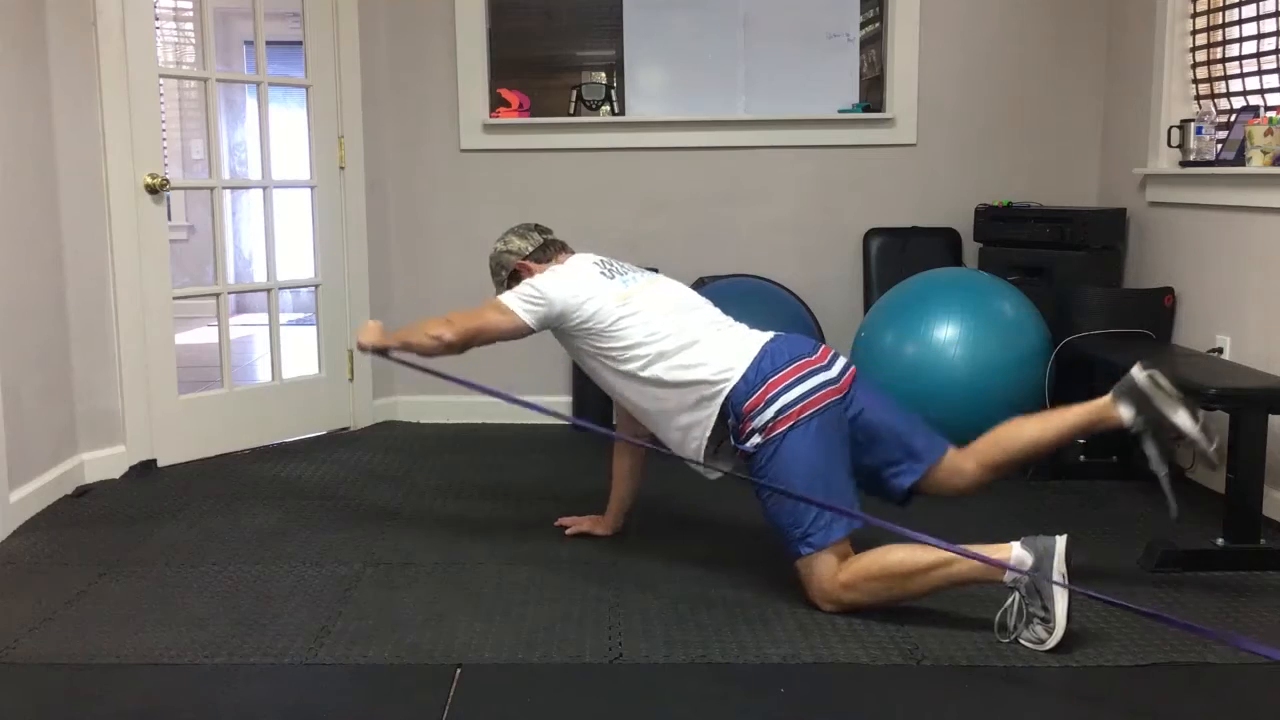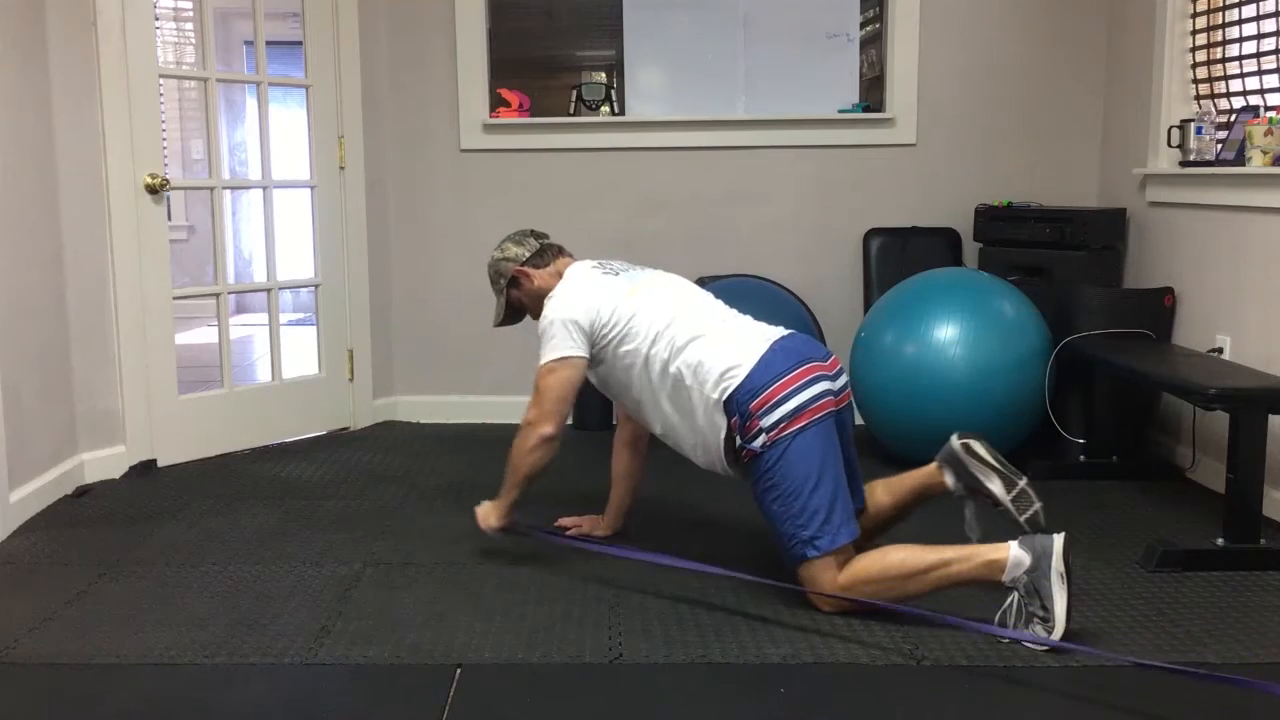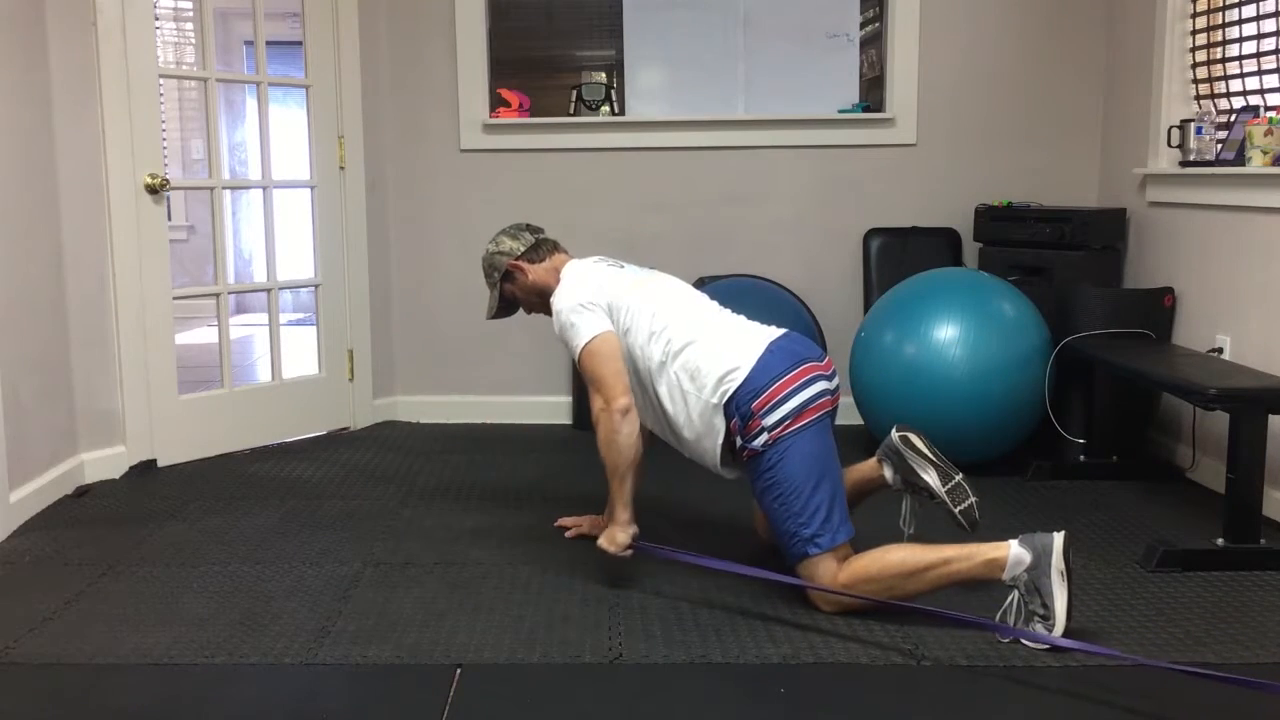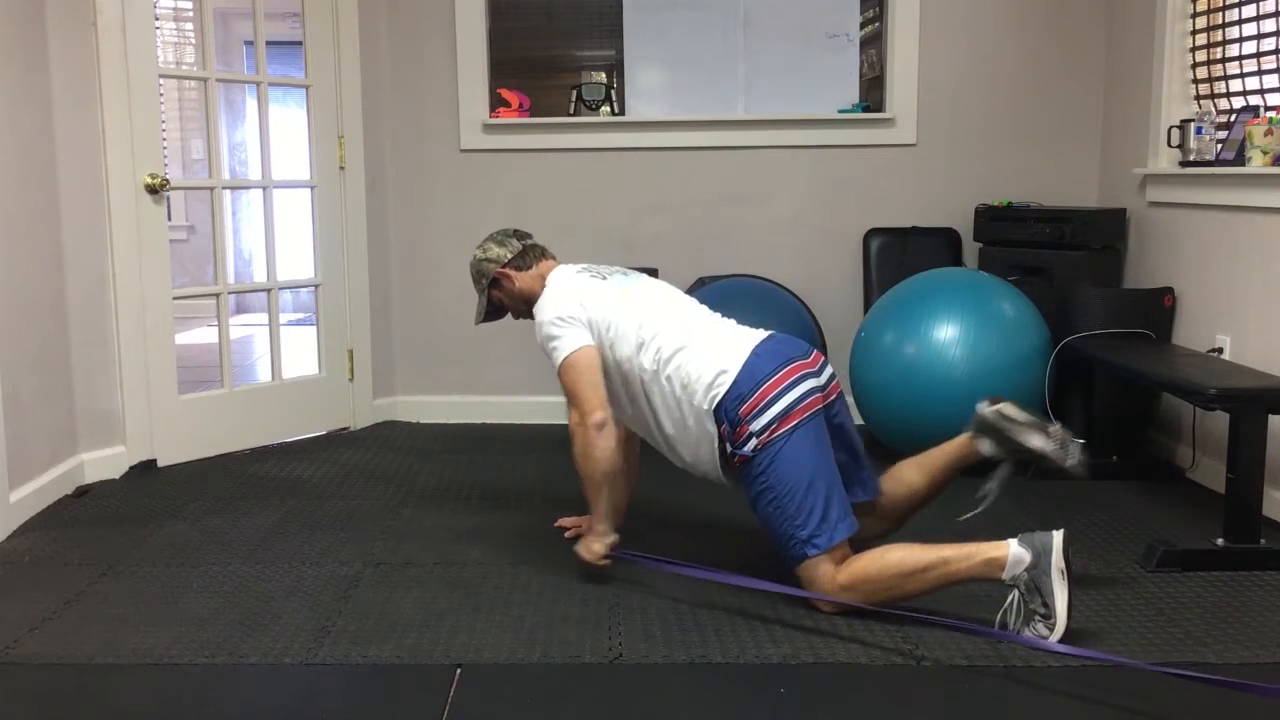
dt=0.7s
person 1, frame 1
left shoulder: (557, 288)
right shoulder: (613, 281)
left elbow: (452, 333)
right elbow: (633, 418)
left wrist: (383, 338)
right wrist: (609, 518)
left hip: (772, 406)
right hip: (806, 367)
left knee: (836, 583)
right knee: (960, 470)
left ankle: (1012, 559)
right ankle: (1122, 405)
person 1, frame 2
left shoulder: (565, 306)
right shoulder: (613, 283)
left elbow: (542, 429)
right elbow: (635, 419)
left wrist: (503, 507)
right wrist: (609, 520)
left hip: (772, 405)
right hip: (806, 371)
left knee: (832, 582)
right knee: (851, 527)
left ankle: (1017, 559)
right ankle: (950, 470)
person 1, frame 3
left shoulder: (573, 298)
right shoulder: (607, 279)
left elbow: (617, 410)
right elbow: (637, 409)
left wrist: (621, 519)
right wrist: (606, 515)
left hip: (768, 404)
right hip: (796, 367)
left knee: (831, 583)
right knee: (777, 528)
left ankle: (1017, 557)
right ankle: (887, 466)
person 1, frame 4
left shoulder: (556, 307)
right shoulder: (594, 281)
left elbow: (594, 424)
right elbow: (623, 410)
left wrist: (604, 528)
right wrist: (601, 514)
left hip: (759, 409)
right hip: (793, 367)
left knee: (833, 582)
right knee: (878, 515)
left ankle: (1017, 555)
right ankle: (980, 436)
